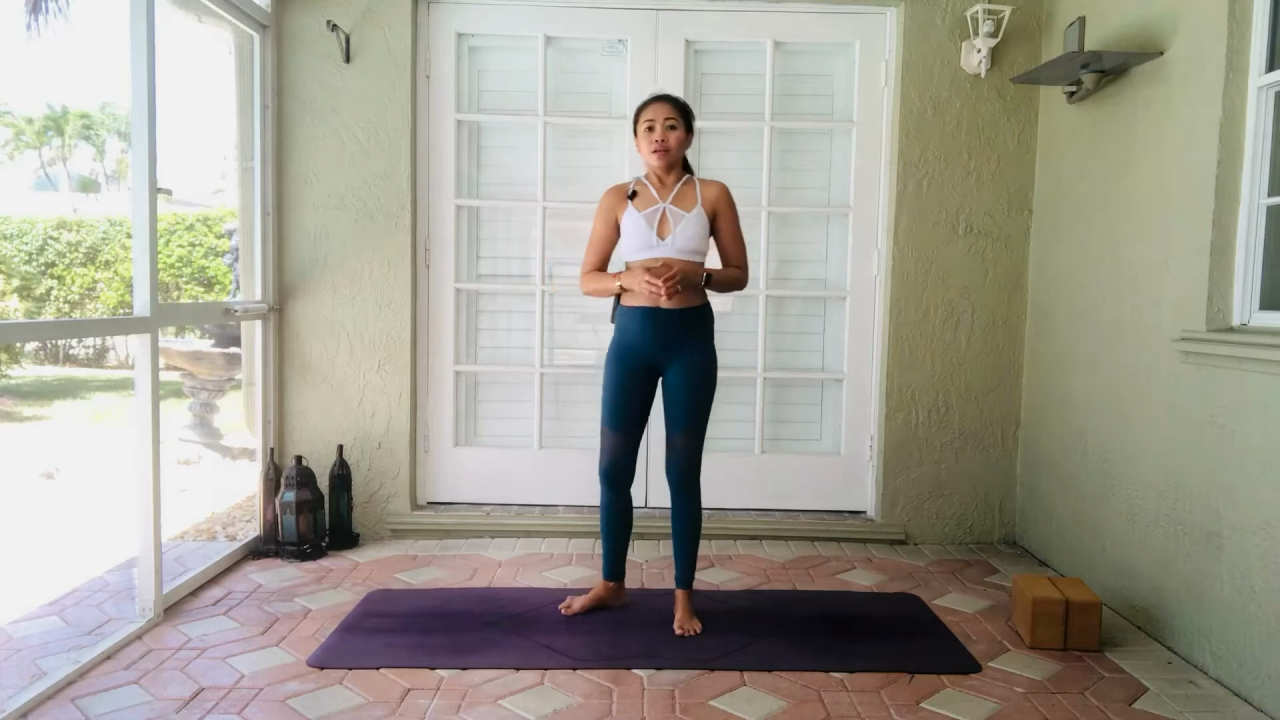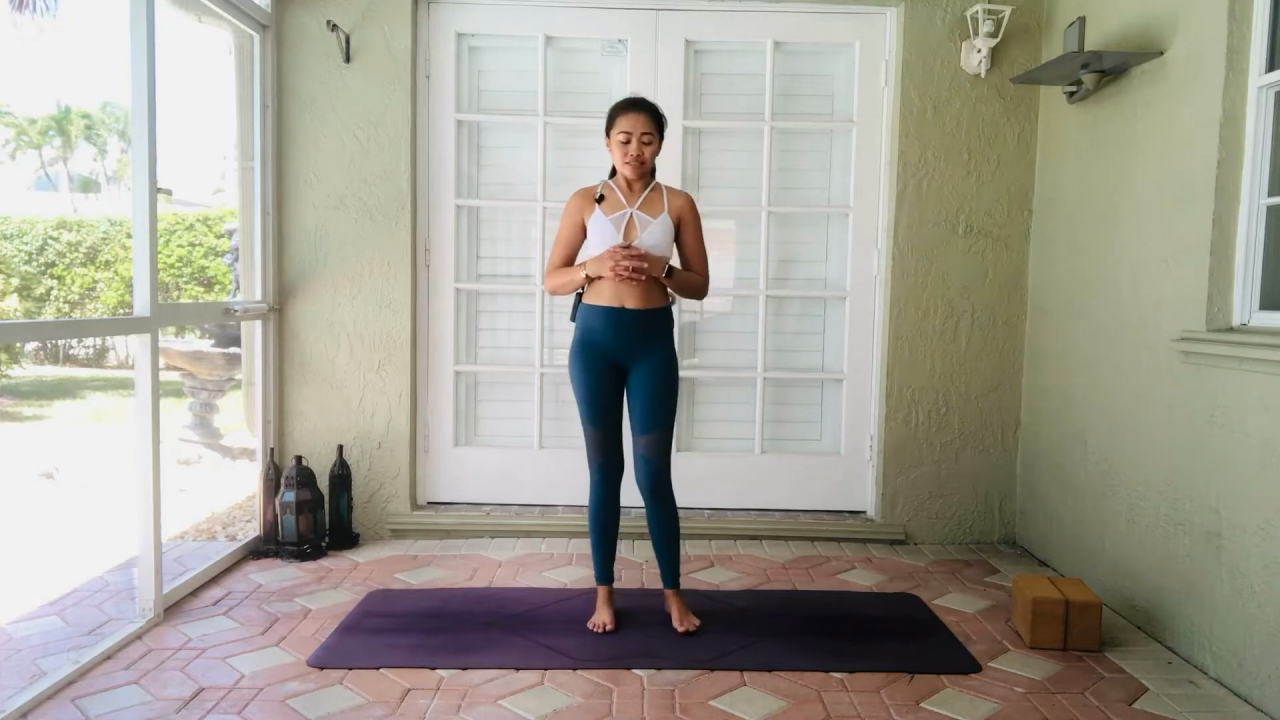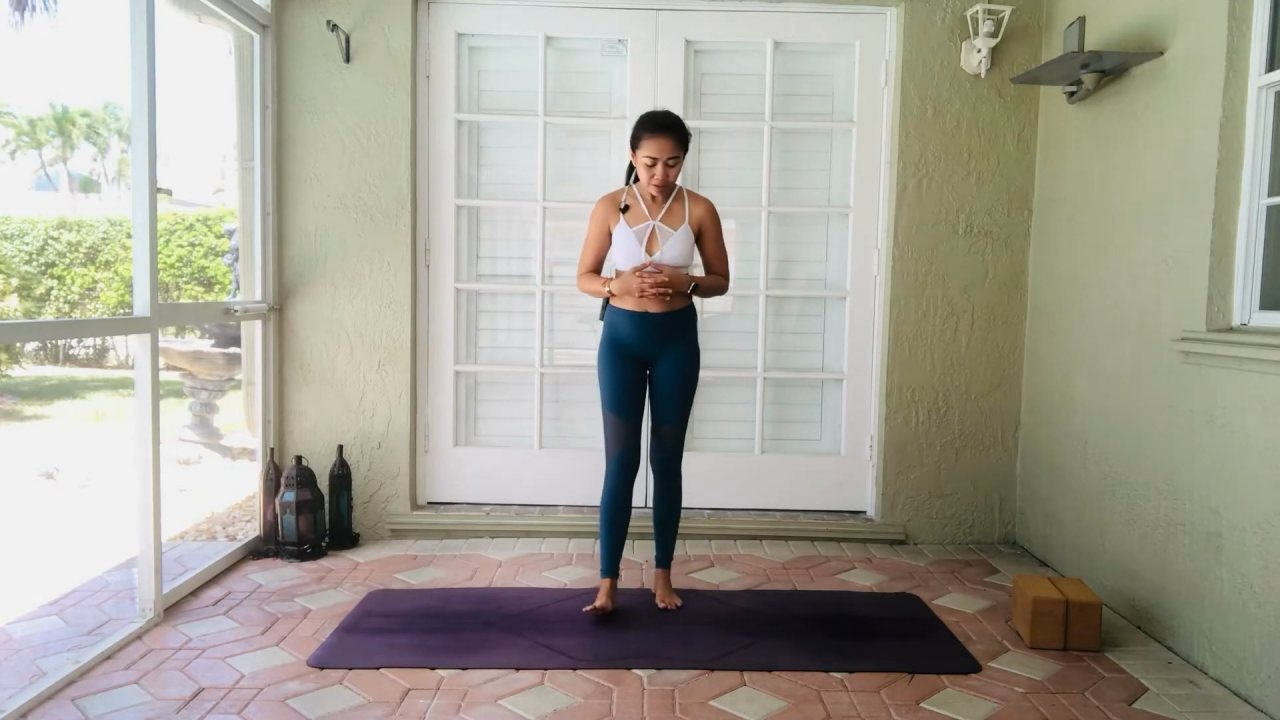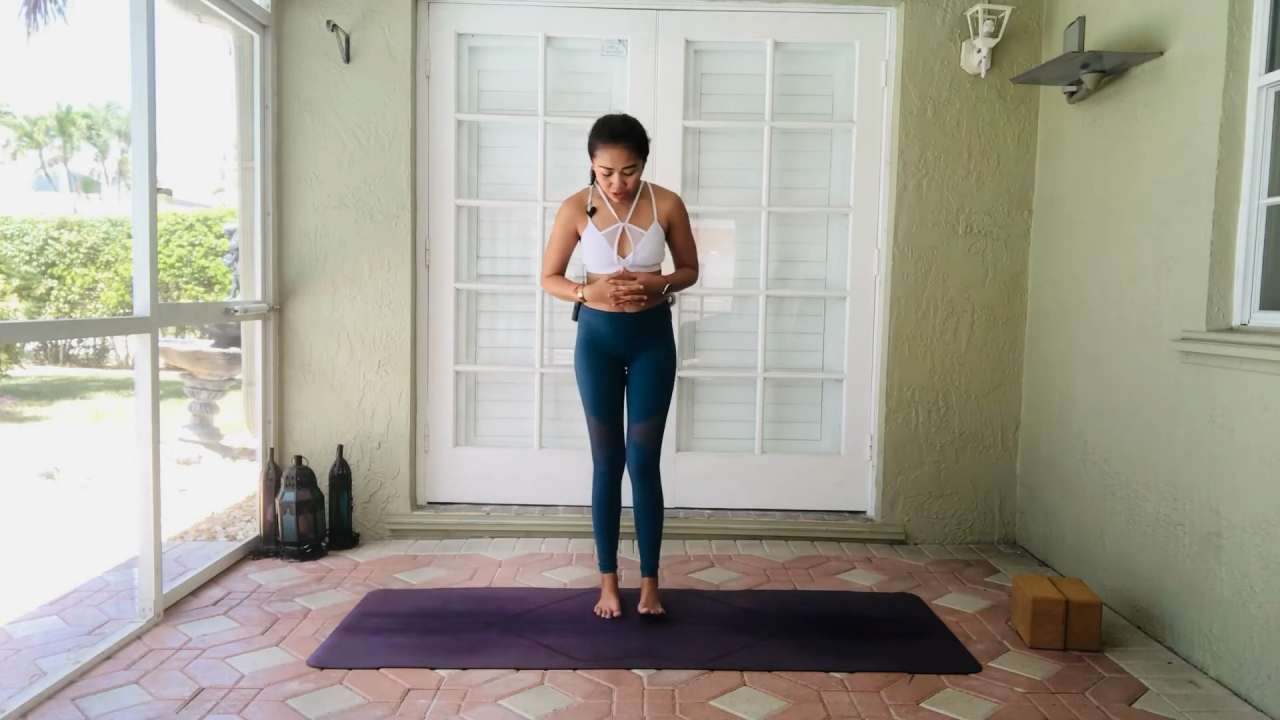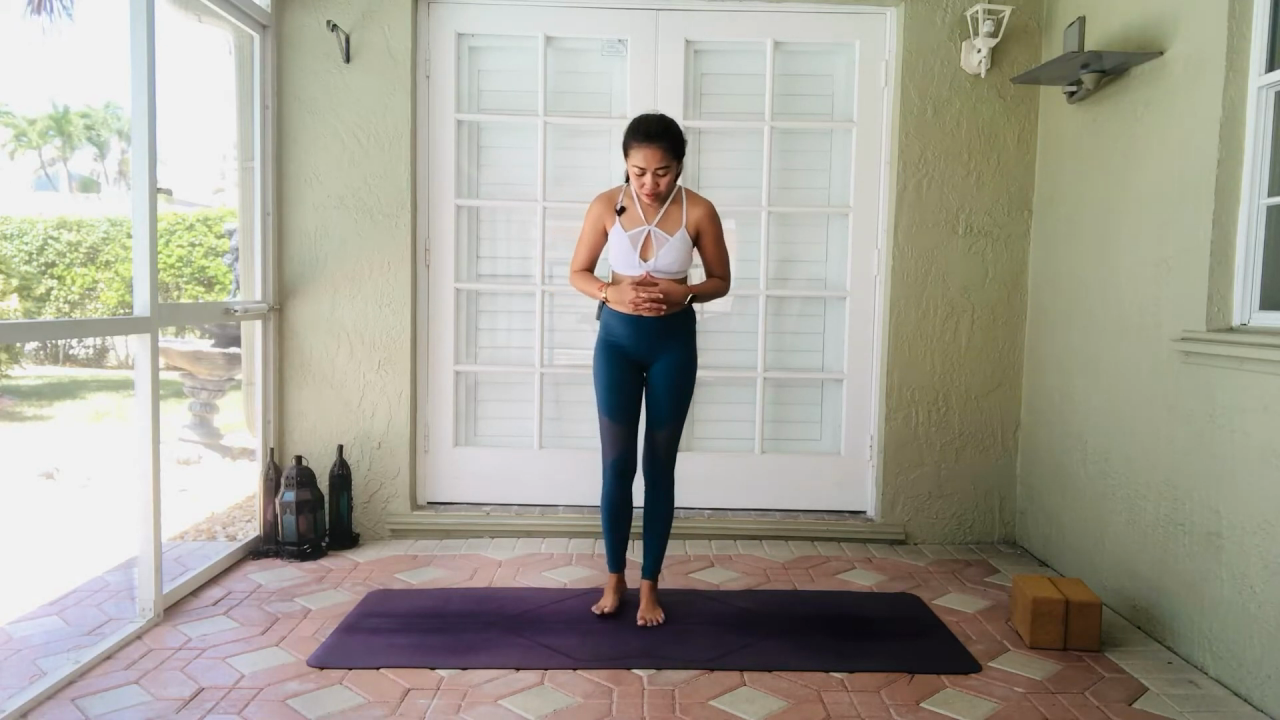
dt=1s
person 1, frame 1
left shoulder: (713, 195)
right shoulder: (617, 199)
left elbow: (739, 275)
right elbow: (587, 279)
left wrist: (695, 275)
right wrist: (629, 280)
left hip: (691, 337)
right hip: (632, 335)
left knee: (683, 471)
right knee: (613, 468)
left ankle: (683, 596)
right ankle: (611, 583)
person 1, frame 2
left shoulder: (678, 204)
right shoulder: (584, 201)
left elbow: (700, 285)
right elbow: (551, 280)
left wrist: (660, 269)
right wrist: (593, 267)
left hip: (653, 339)
right hip: (595, 338)
left knee: (653, 473)
right knee: (604, 470)
left ankle: (673, 593)
right ankle: (604, 594)
person 1, frame 3
left shoulder: (699, 210)
right shoulder: (609, 207)
left elbow: (720, 280)
right elbow: (583, 277)
left wrist: (684, 284)
right wrist: (618, 286)
left hip: (676, 339)
right hip: (621, 337)
left knee: (667, 461)
right knee: (620, 461)
left ankle: (662, 574)
right ankle: (607, 582)
person 1, frame 4
left shoulder: (667, 204)
right shoulder: (576, 208)
left elbow: (690, 269)
right elbow: (550, 277)
left wrist: (660, 285)
right wrist: (589, 291)
left hip: (653, 336)
right hip: (598, 337)
left knee: (644, 460)
right knee: (608, 461)
left ankle: (649, 581)
right ankle: (608, 581)
person 1, frame 5
left shoulder: (698, 211)
right shoulder: (606, 205)
left elbow: (721, 281)
right elbow: (578, 272)
left wrist: (683, 293)
right wrist: (612, 292)
left hip: (673, 342)
right hip: (617, 339)
left knee: (659, 465)
right knee: (617, 464)
left ankle: (649, 586)
right ankle: (614, 579)
